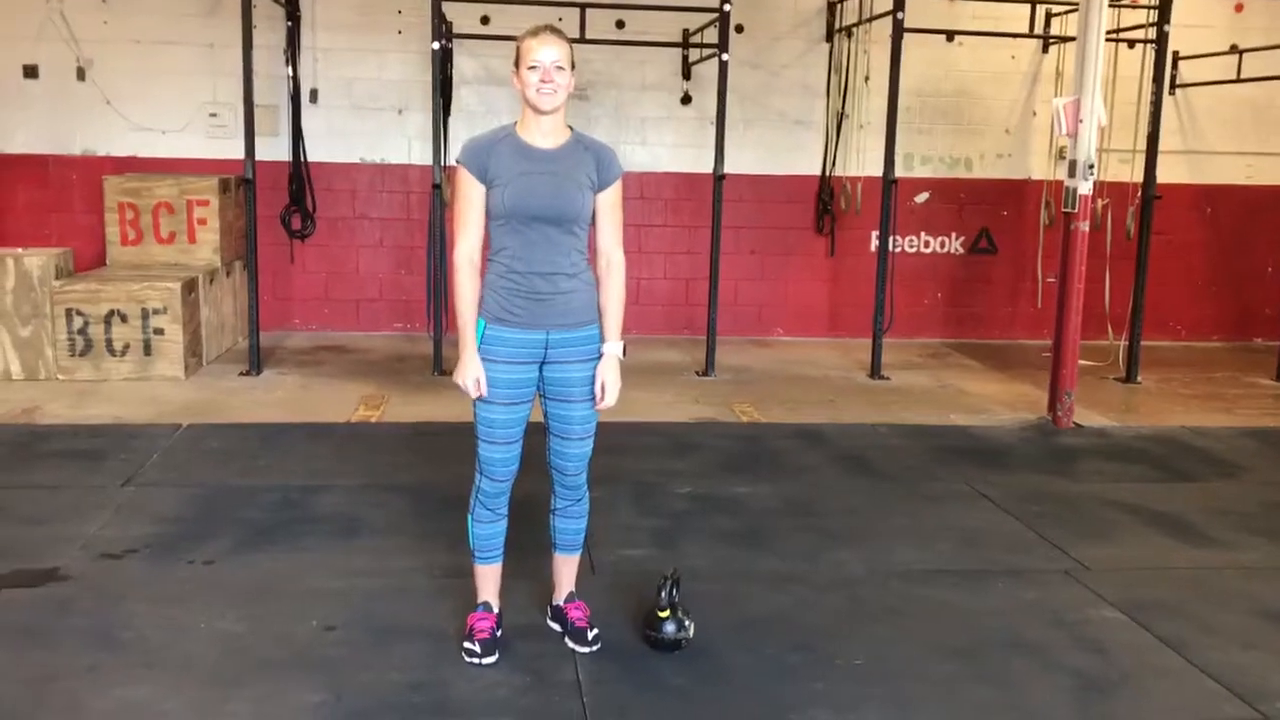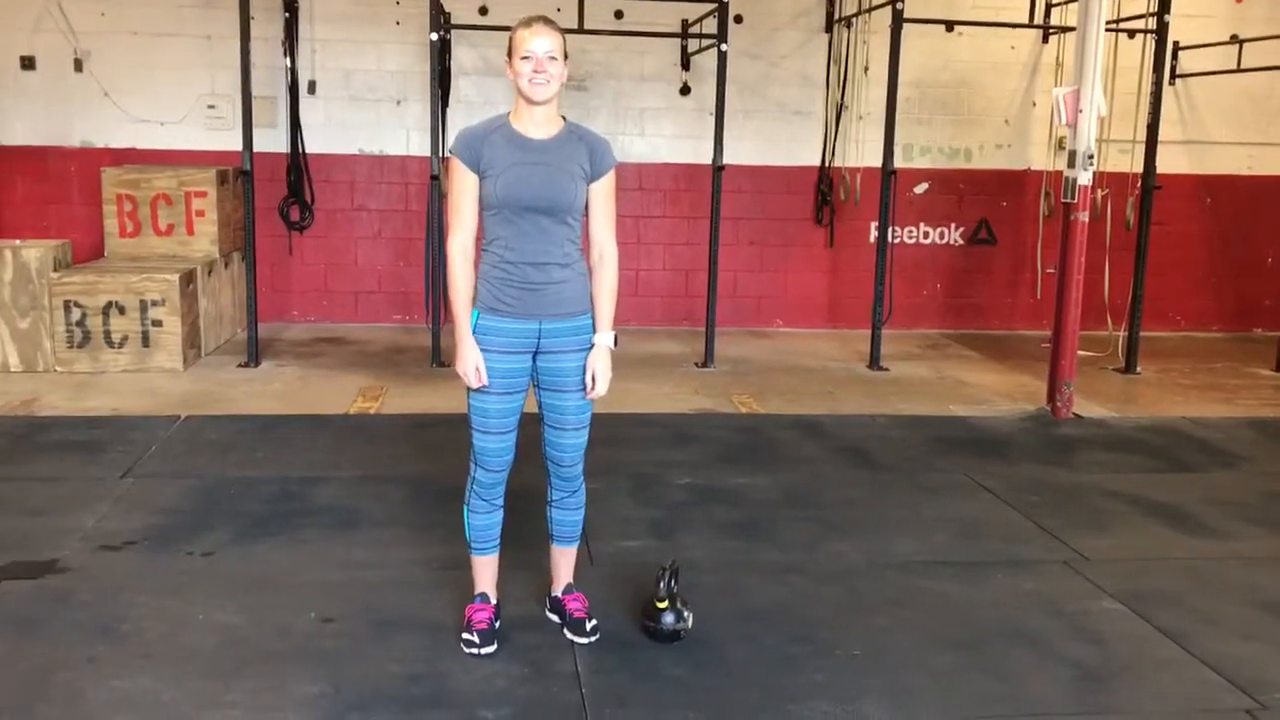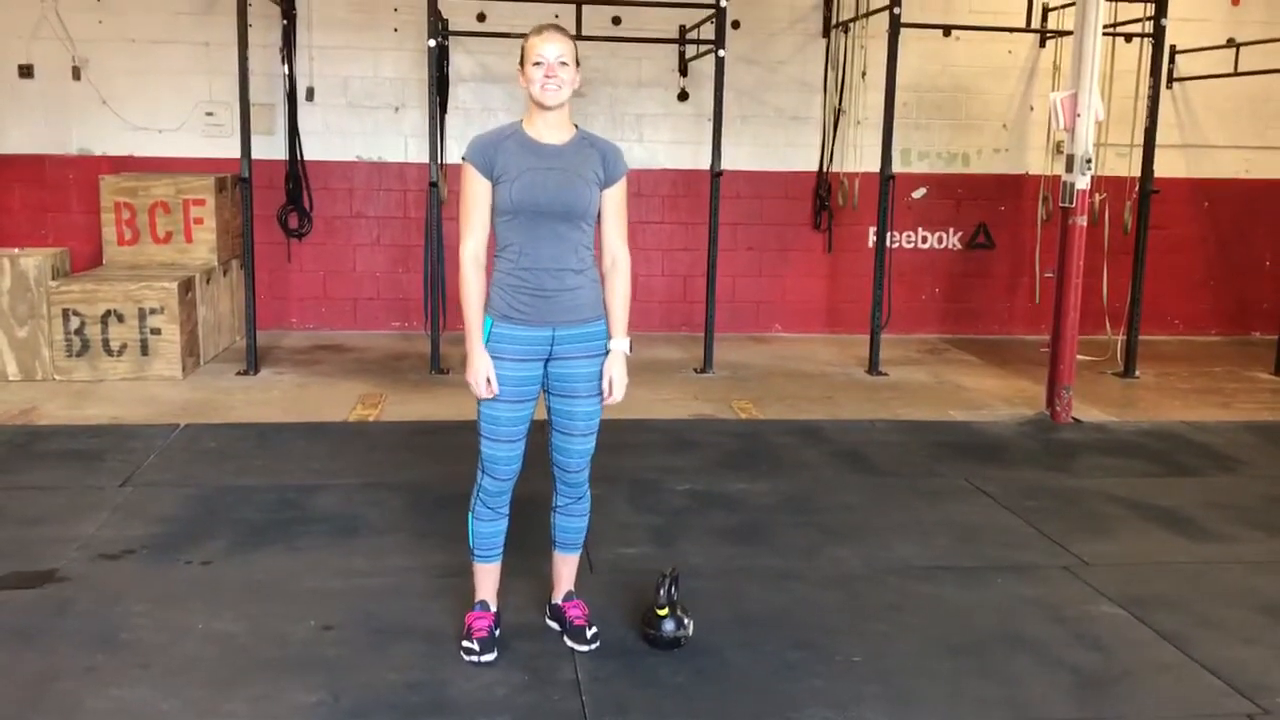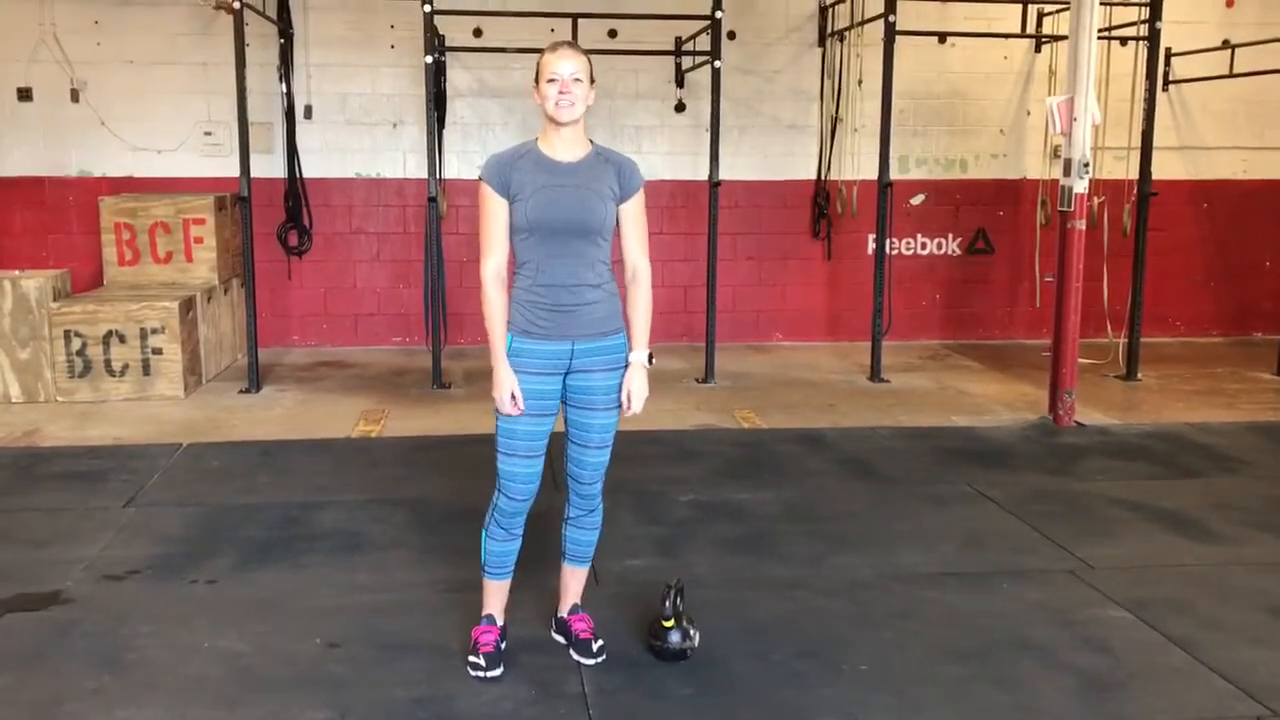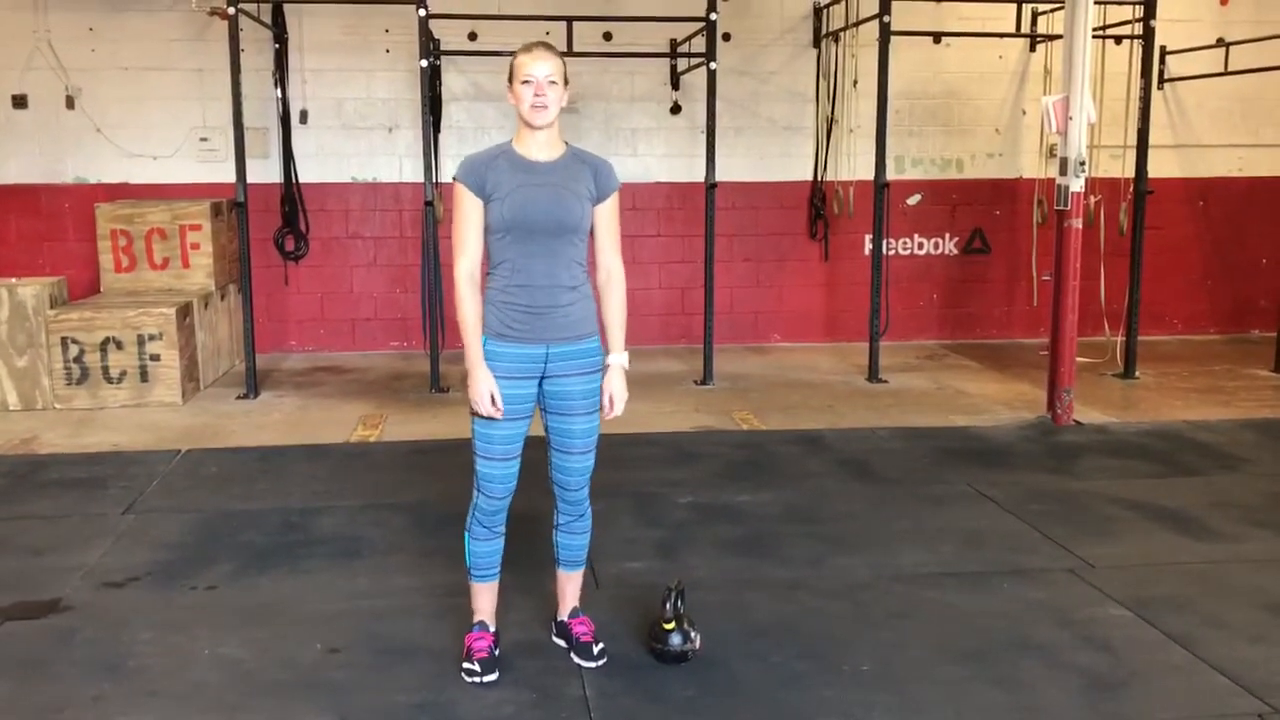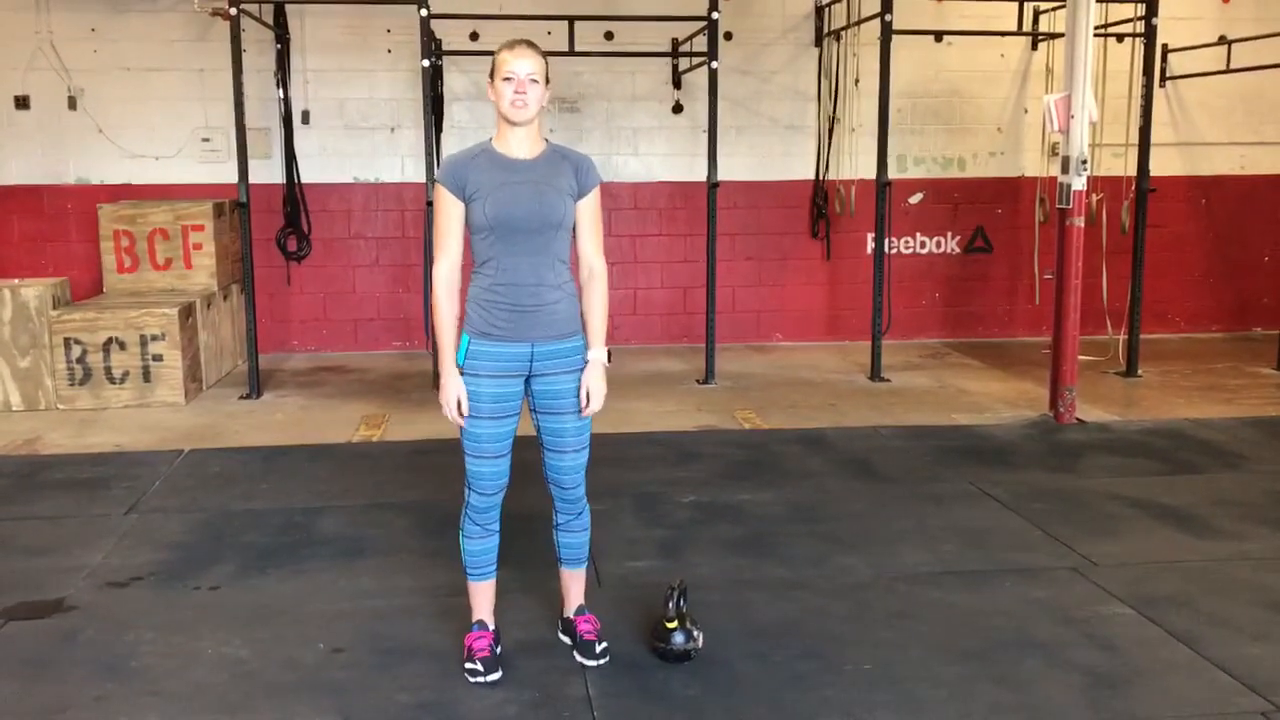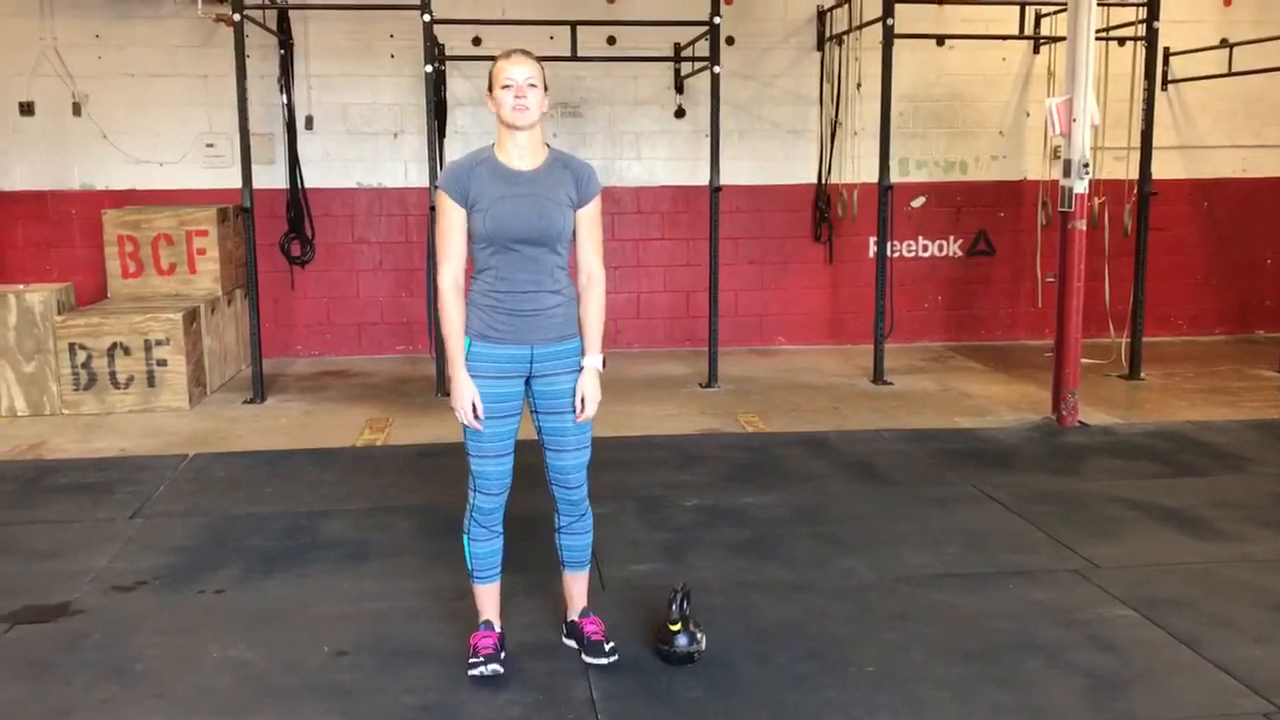
dt=0.7s
person 1, frame 1
left shoulder: (598, 159)
right shoulder: (482, 153)
left elbow: (610, 259)
right elbow: (466, 255)
left wrist: (612, 350)
right wrist: (467, 346)
left hip: (577, 339)
right hip: (504, 337)
left knee: (571, 477)
right knee: (493, 477)
left ankle: (565, 600)
right ankle: (485, 608)
person 1, frame 2
left shoulder: (591, 150)
right shoulder: (475, 144)
left elbow: (603, 250)
right elbow: (460, 246)
left wrist: (603, 340)
right wrist: (463, 336)
left hip: (570, 328)
right hip: (498, 327)
left knee: (567, 467)
right knee: (489, 468)
left ankle: (564, 591)
right ankle: (483, 599)
person 1, frame 3
left shoulder: (604, 157)
right shoulder: (488, 150)
left elbow: (615, 257)
right elbow: (471, 252)
left wrist: (618, 346)
right wrist: (474, 345)
left hip: (583, 336)
right hip: (510, 334)
left knee: (573, 476)
right knee: (496, 475)
left ankle: (565, 599)
right ankle: (484, 607)
person 1, frame 4
left shoulder: (620, 171)
right shoulder: (505, 169)
left elbow: (637, 270)
right elbow: (493, 272)
left wrist: (639, 358)
right wrist: (500, 362)
left hip: (601, 349)
right hip: (531, 348)
left knee: (587, 488)
right knee: (514, 491)
left ankle: (570, 611)
right ankle: (491, 621)
person 1, frame 5
left shoulder: (595, 173)
right shoulder: (479, 170)
left elbow: (610, 272)
right elbow: (466, 272)
left wrist: (617, 359)
right wrist: (476, 362)
left hip: (577, 352)
right hip: (504, 352)
left knee: (574, 491)
right knee: (492, 494)
left ankle: (570, 615)
right ankle: (482, 627)
person 1, frame 6
left shoulder: (576, 168)
right shoulder: (461, 169)
left elbow: (593, 268)
right elbow: (446, 272)
left wrist: (597, 356)
right wrist: (447, 366)
left hip: (562, 350)
right hip: (489, 350)
left knee: (570, 488)
right knee: (484, 493)
left ankle: (576, 614)
right ankle: (482, 626)
person 1, frame 7
left shoulder: (577, 176)
right shoulder: (462, 176)
left elbow: (591, 276)
right elbow: (449, 279)
left wrist: (592, 362)
right wrist: (457, 370)
left hip: (563, 352)
right hip: (490, 353)
left knee: (572, 489)
right knee: (487, 493)
left ankle: (579, 616)
right ankle: (488, 628)
